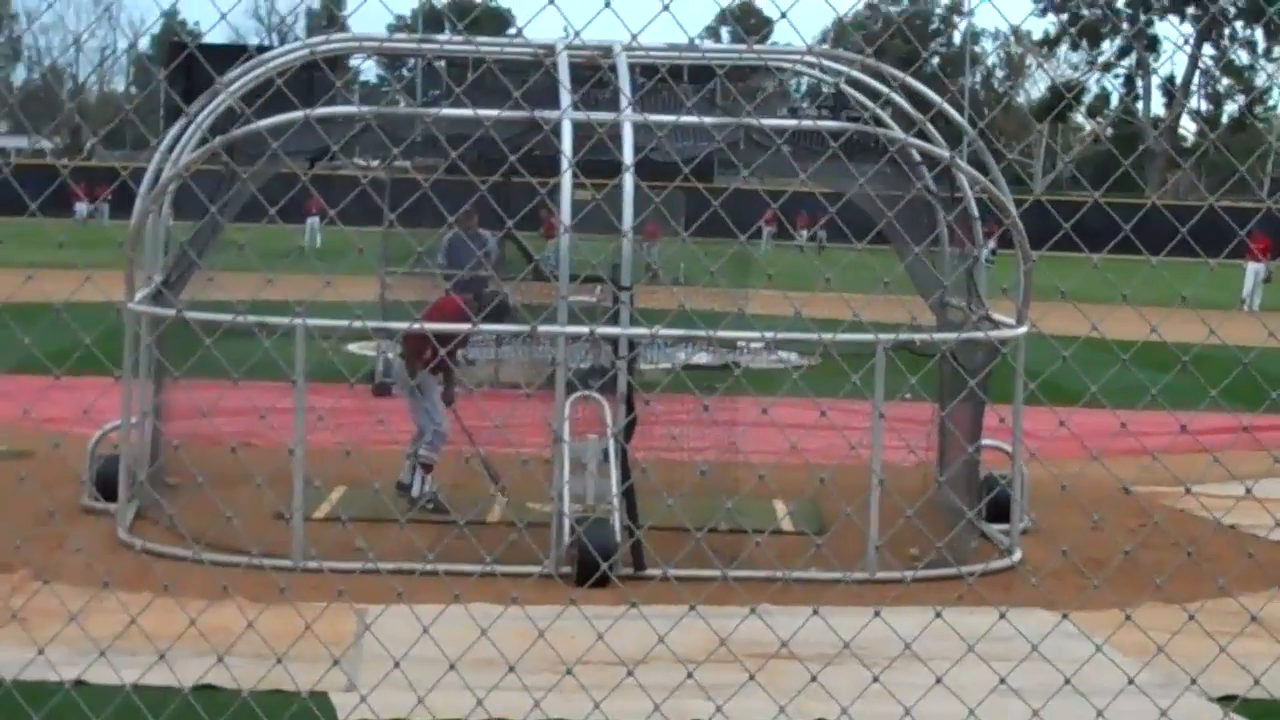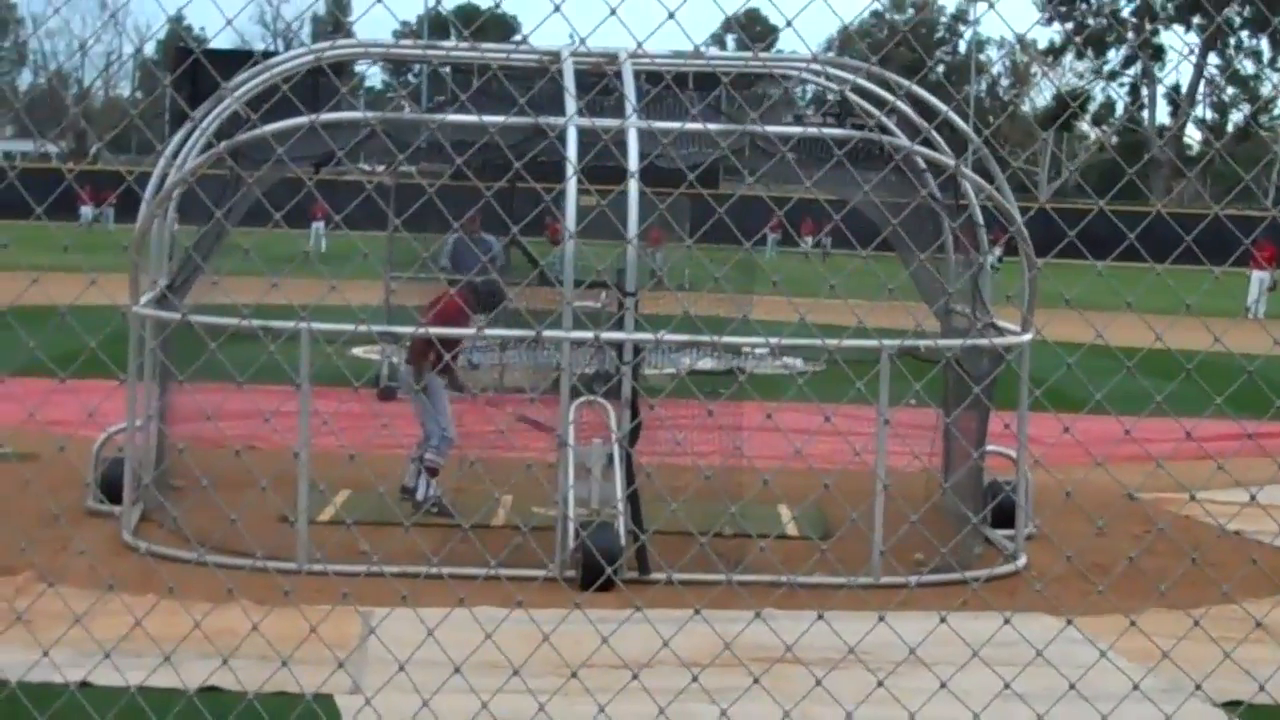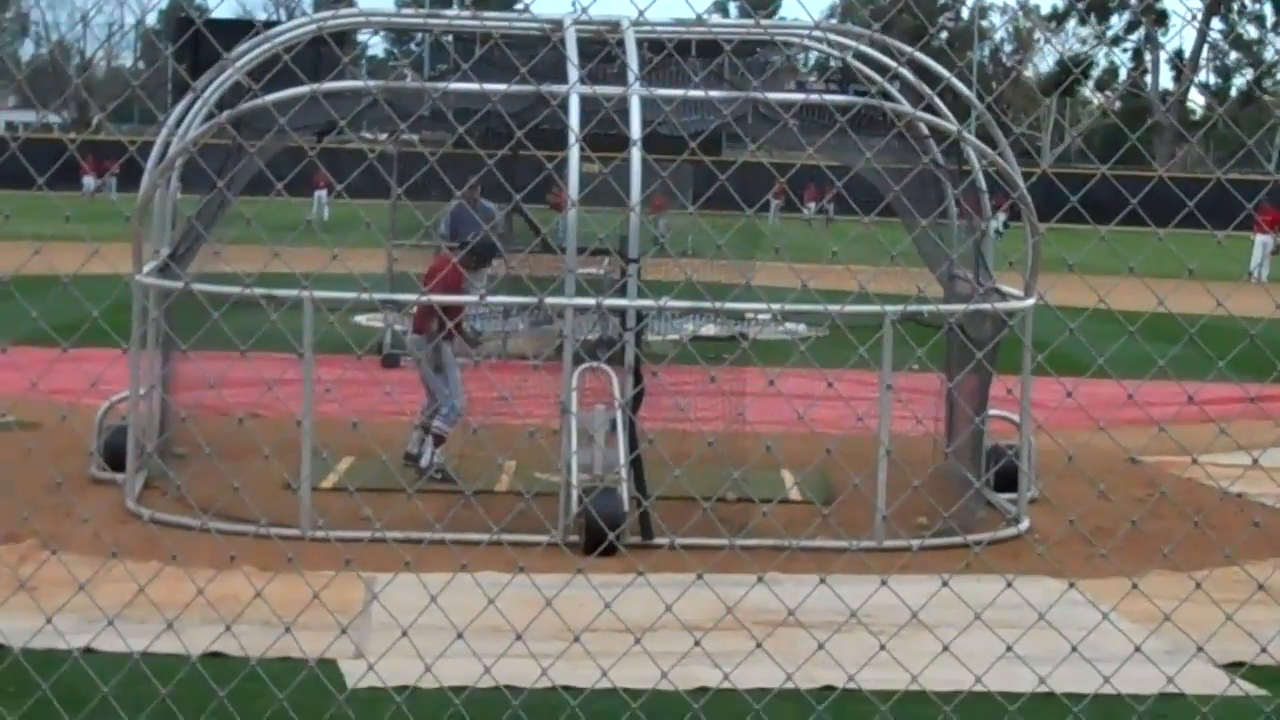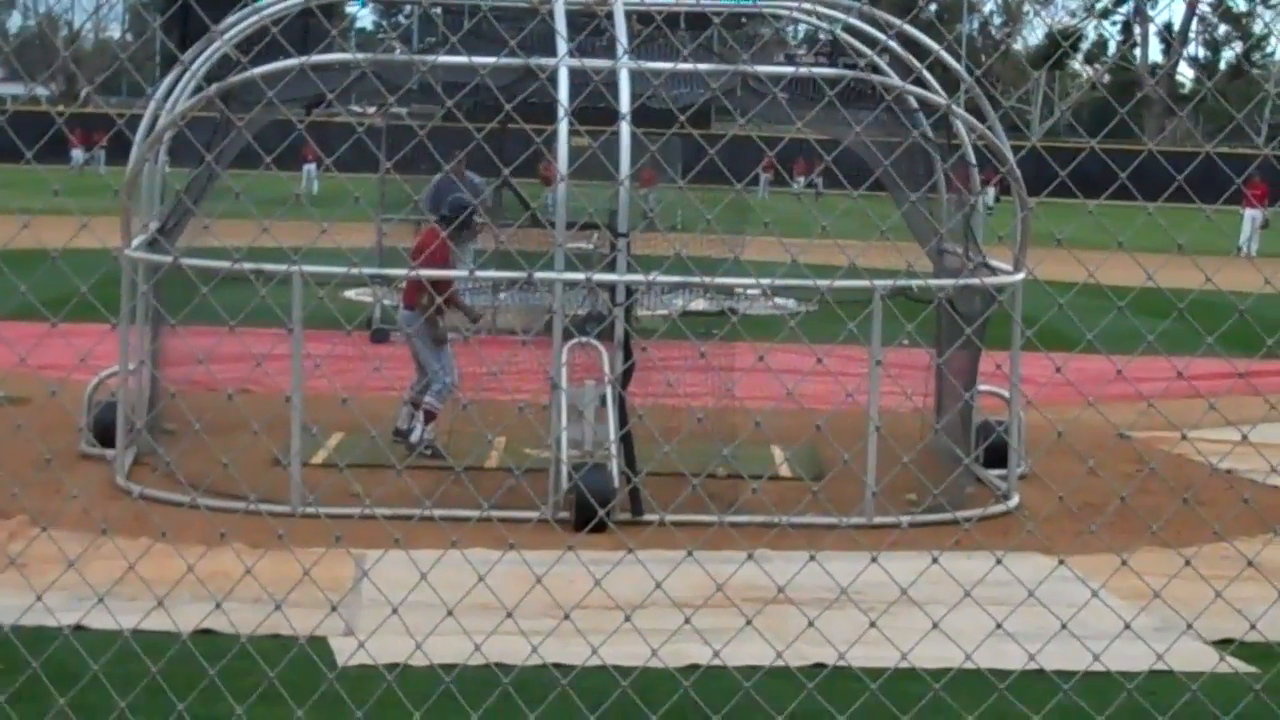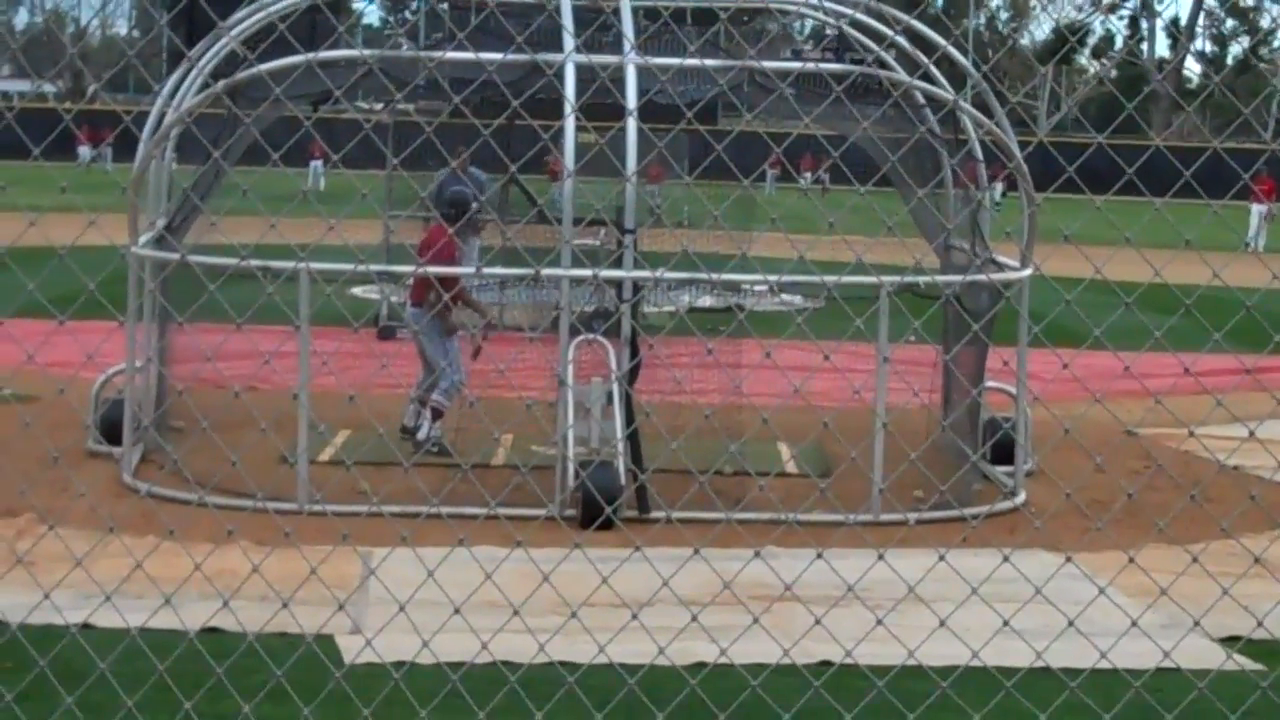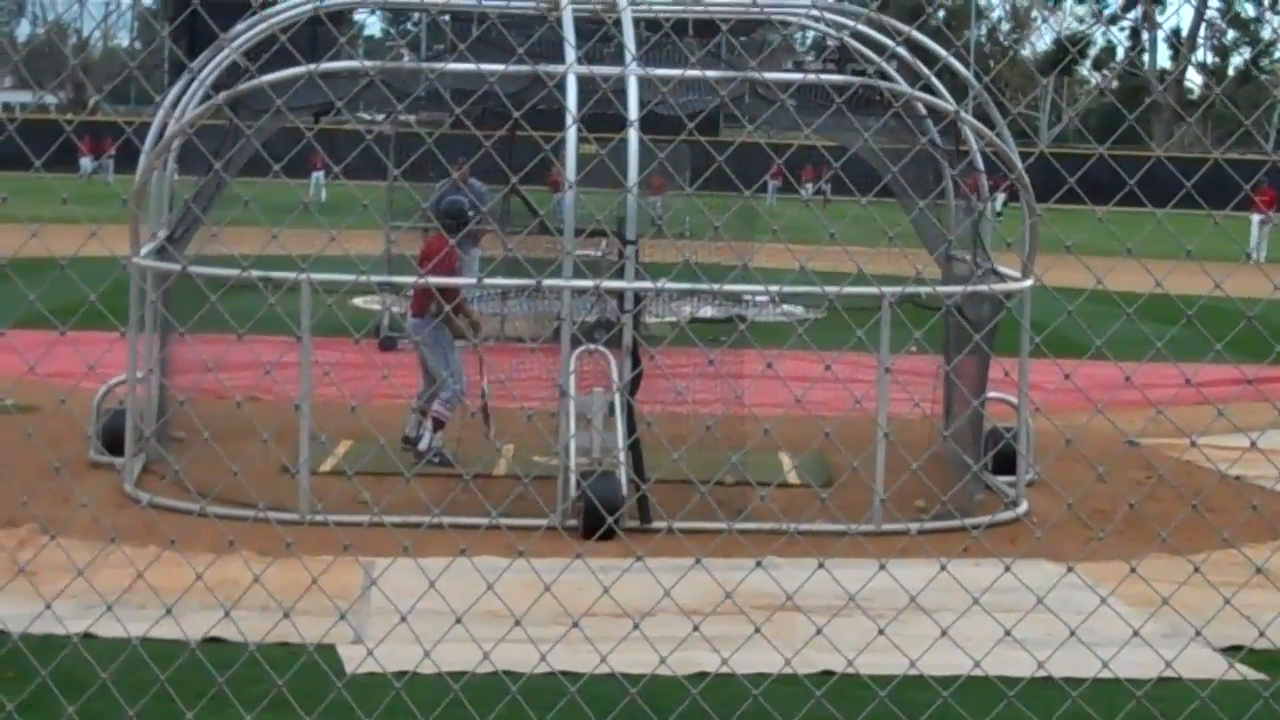
dt=0.2s
person 1, frame 1
left shoulder: (465, 312)
right shoulder: (453, 308)
right elbow: (413, 335)
left wrist: (450, 387)
right wrist: (412, 376)
left hip: (428, 370)
right hip: (415, 370)
left knee: (428, 427)
right knee: (438, 430)
left ankle: (408, 481)
right ankle: (420, 494)
person 1, frame 2
left shoulder: (459, 304)
right shoulder: (451, 303)
right elbow: (421, 337)
left wrist: (453, 377)
right wrist: (420, 377)
left hip: (431, 373)
right hip: (422, 374)
left knee: (434, 432)
right knee: (444, 435)
left ankle: (411, 485)
right ankle: (425, 496)
person 1, frame 3
left shoulder: (453, 264)
right shoulder: (449, 268)
right elbow: (431, 311)
left wrist: (464, 334)
right wrist: (436, 353)
left hip: (430, 341)
right hip: (429, 342)
left knee: (438, 400)
right knee: (454, 404)
left ankle: (414, 452)
right ankle: (429, 463)
person 1, frame 4
left shoulder: (440, 240)
right shoulder: (435, 243)
left elbow: (444, 286)
right elbow: (422, 288)
left wrist: (468, 310)
right wrist: (435, 327)
left hip: (416, 316)
right hip: (421, 318)
left knee: (428, 375)
right knee: (446, 379)
left ankle: (404, 427)
right ankle: (419, 438)
person 1, frame 5
left shoulder: (445, 236)
right shoulder: (441, 239)
left elbow: (452, 283)
right elbow: (430, 284)
left wrist: (479, 309)
right wrist: (445, 319)
left hip: (423, 313)
right hip: (428, 314)
left knee: (434, 372)
right knee: (454, 377)
left ankle: (411, 424)
right ankle: (427, 436)
person 1, frame 6
left shoulder: (444, 246)
right shoulder: (441, 248)
left elbow: (451, 291)
right elbow: (432, 295)
left wrist: (469, 317)
right wrist: (454, 324)
left hip: (425, 322)
right hip: (430, 324)
left knee: (434, 382)
right knee: (454, 387)
left ankle: (412, 434)
right ankle: (428, 446)
